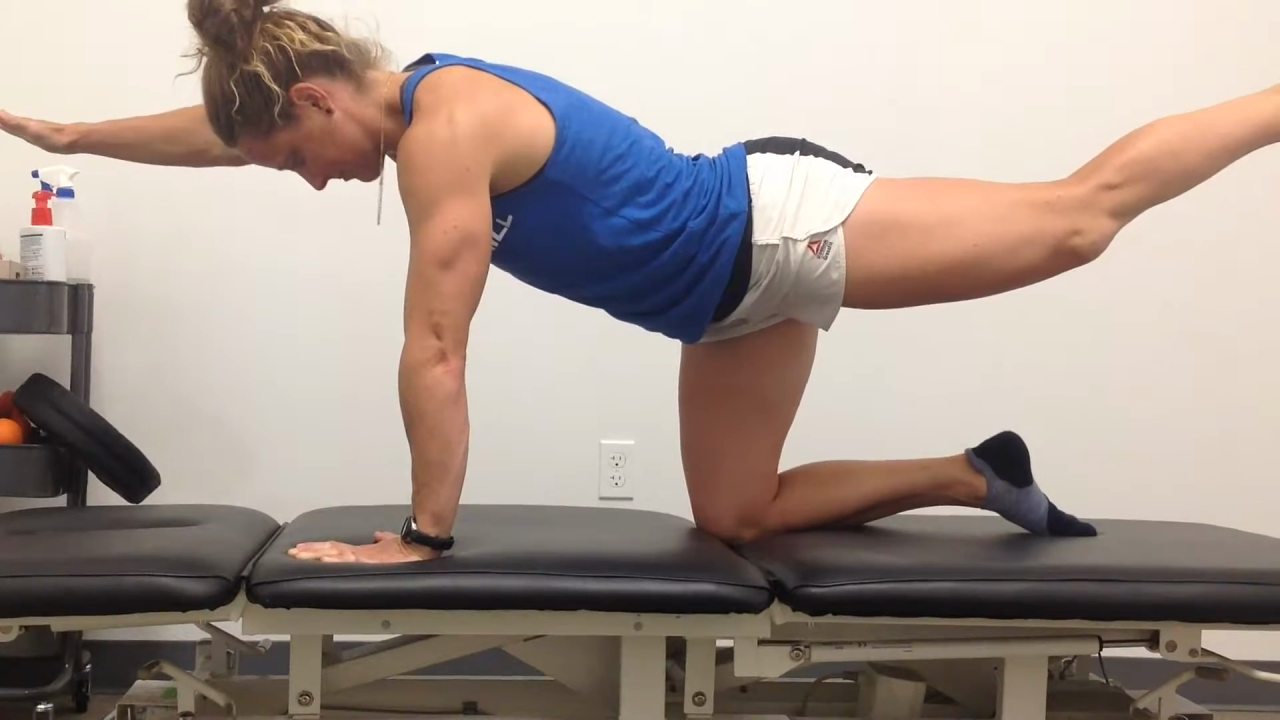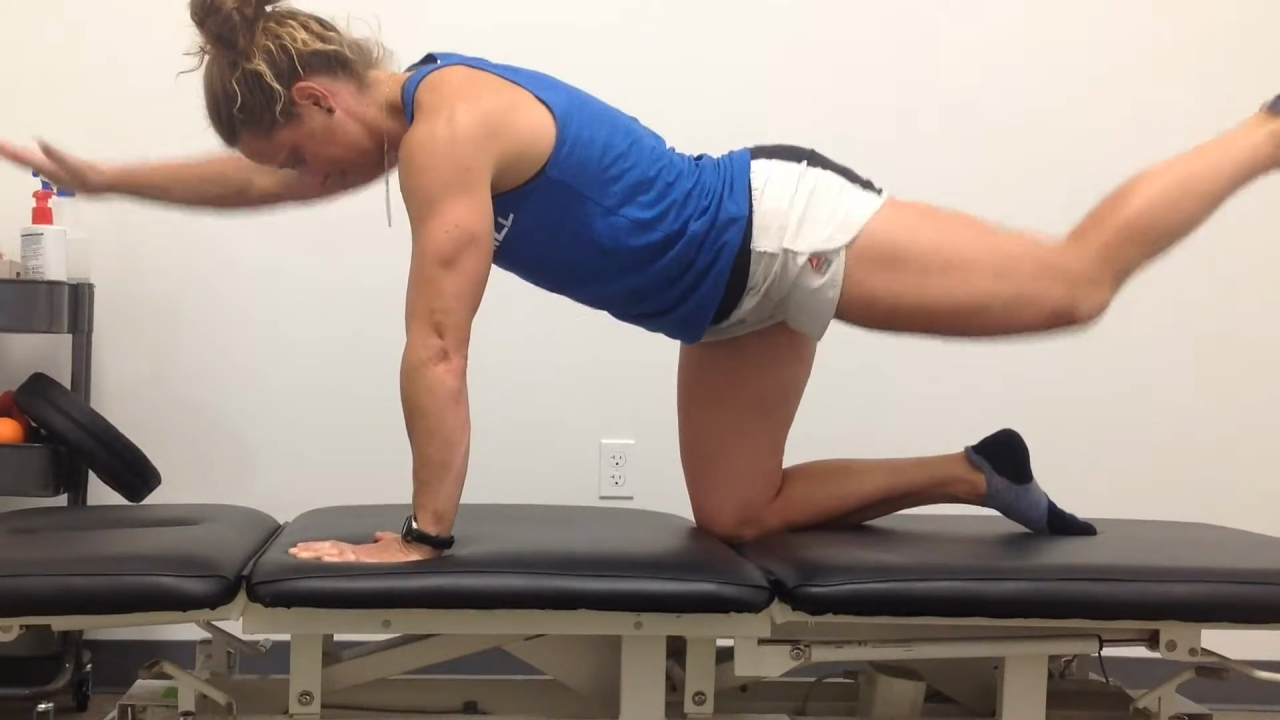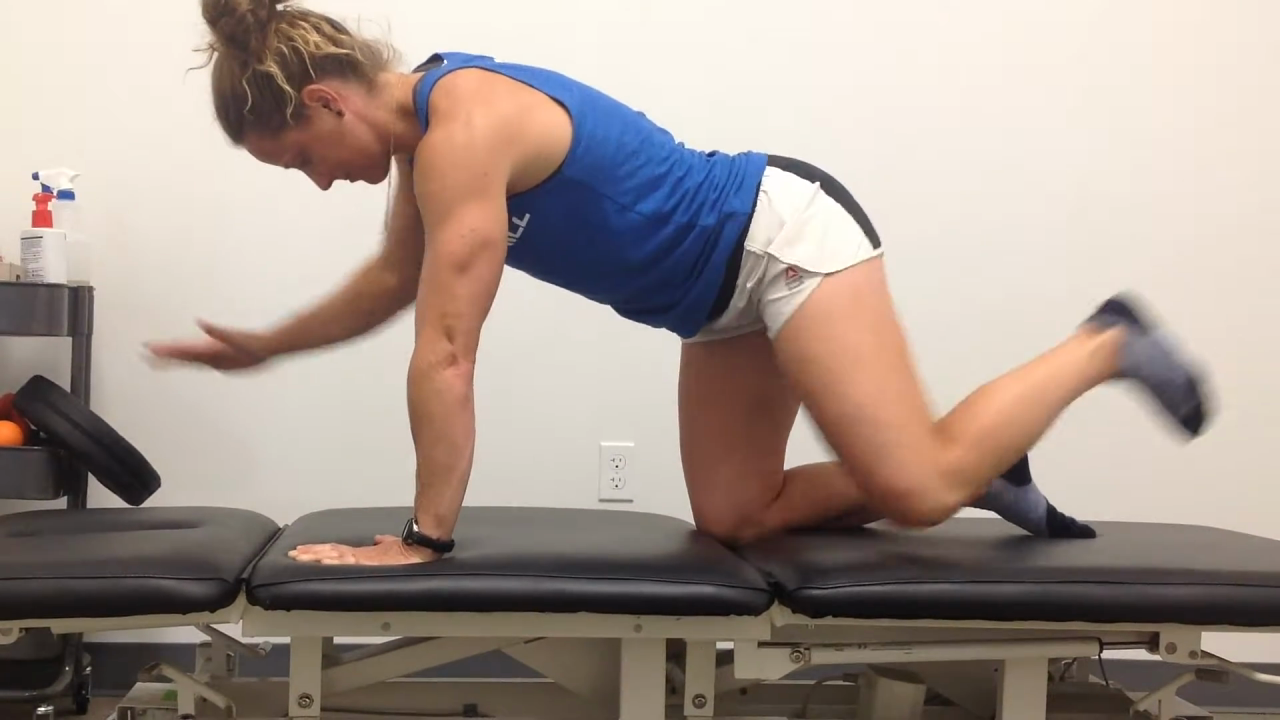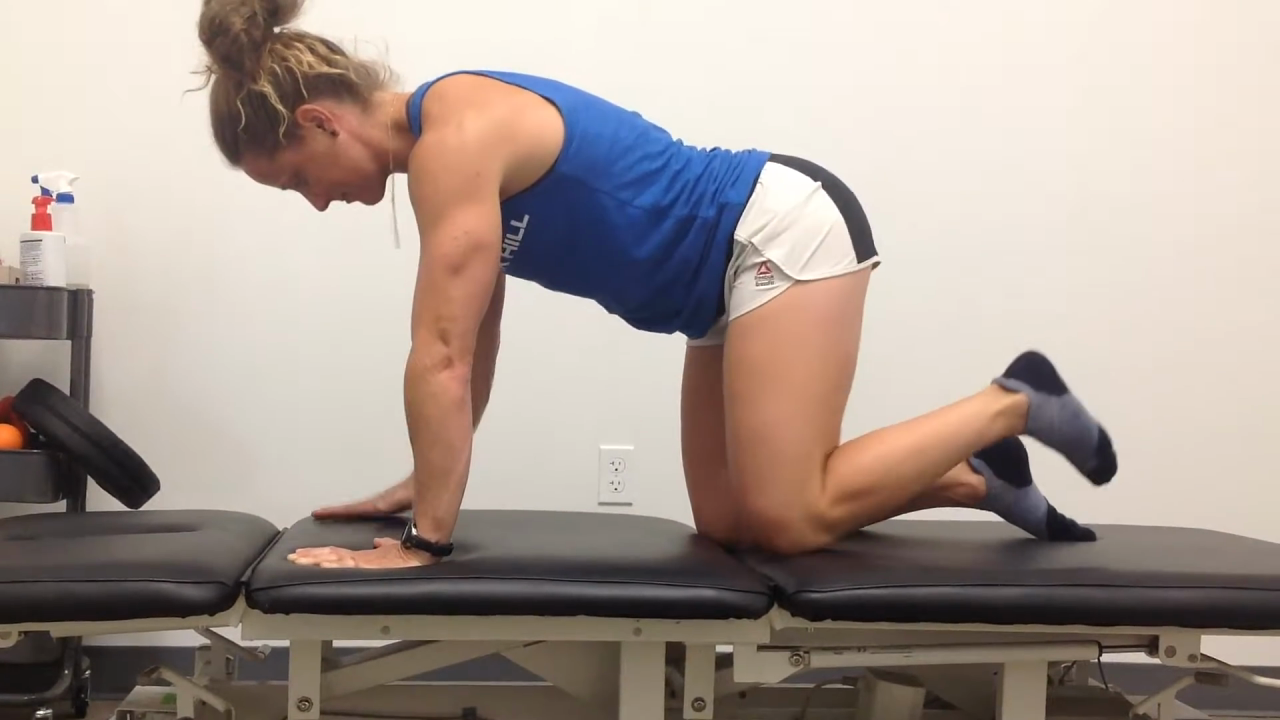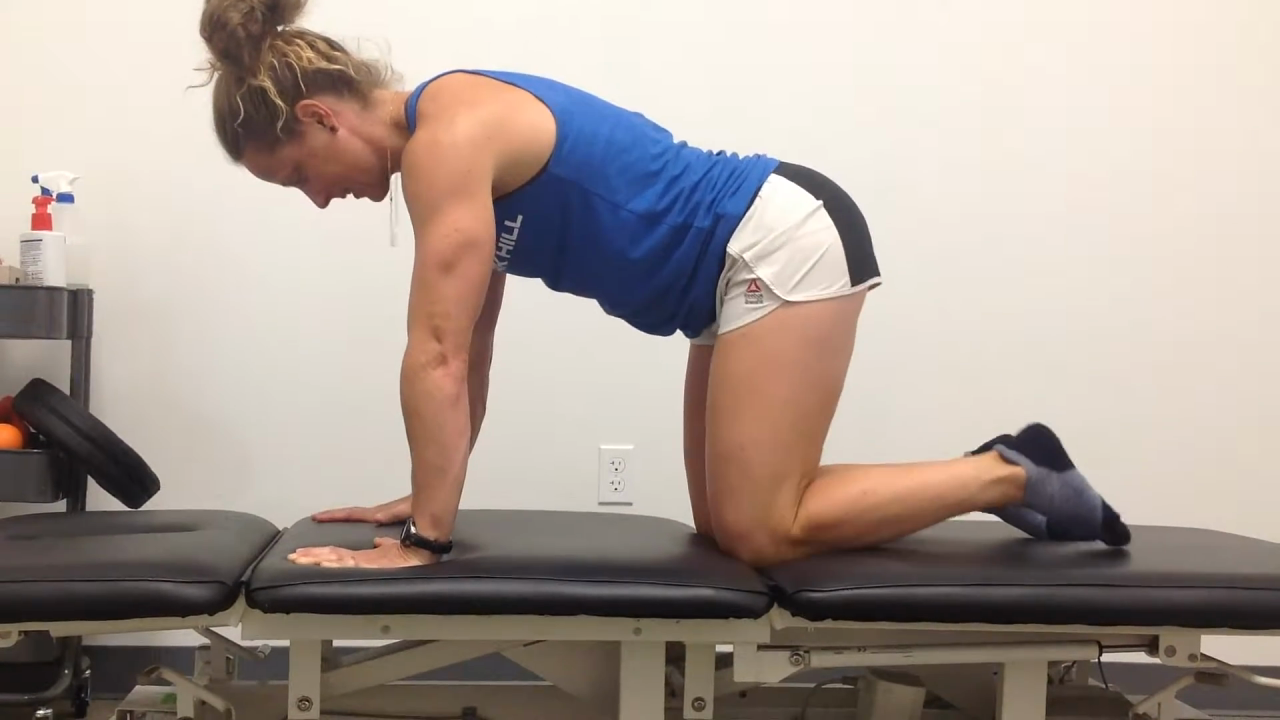
dt=0.4s
person 1, frame 1
left shoulder: (442, 128)
left elbow: (434, 354)
right elbow: (226, 130)
left wrist: (423, 533)
left hip: (781, 219)
right hip: (738, 278)
left knee: (1077, 214)
right knee: (738, 517)
right ankle: (976, 476)
person 1, frame 2
left shoulder: (444, 127)
right shoulder: (404, 117)
left elbow: (436, 355)
right elbow: (267, 181)
left wrist: (424, 533)
right wrist: (103, 177)
left hip: (785, 224)
right hip: (736, 282)
left knee: (1070, 276)
right knee: (738, 515)
right ankle: (978, 474)
person 1, frame 3
left shoulder: (460, 129)
right shoulder: (433, 127)
left elbow: (444, 353)
right elbow: (395, 280)
left wrist: (425, 536)
right wrist: (262, 346)
left hip: (787, 229)
right hip: (737, 280)
left knee: (919, 484)
right knee: (738, 517)
left ankle: (1101, 349)
right ankle: (988, 482)
person 1, frame 4
left shoulder: (451, 138)
right shoulder: (453, 144)
left elbow: (439, 359)
right elbow: (474, 350)
left wrist: (425, 537)
right wrist: (426, 485)
left hip: (787, 229)
right hip: (743, 261)
left knee: (788, 518)
right knee: (733, 522)
left ankle: (1010, 406)
right ankle: (979, 479)
person 1, frame 5
left shoulder: (446, 135)
right shoulder: (455, 140)
left elbow: (435, 357)
right elbow: (469, 349)
left wrist: (425, 538)
right wrist: (428, 495)
left hip: (783, 241)
right hip: (750, 258)
left knee: (761, 530)
right knee: (728, 521)
left ankle: (1013, 474)
right ankle: (985, 471)
